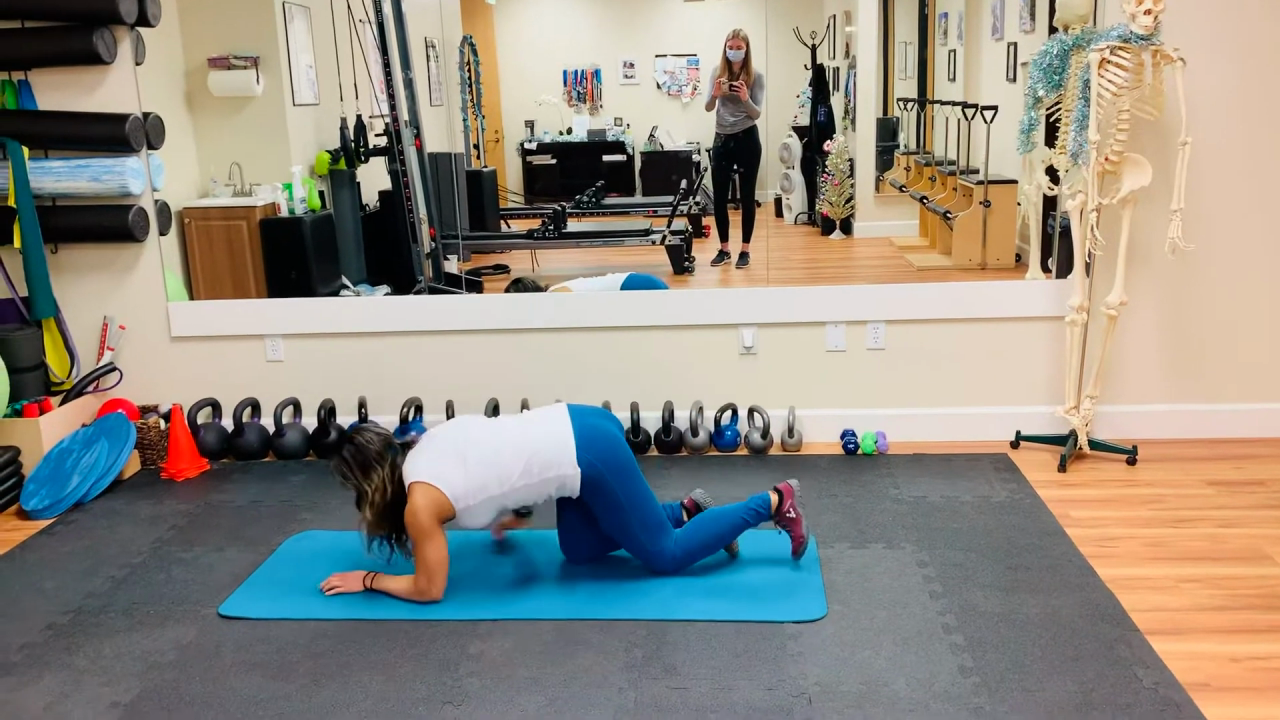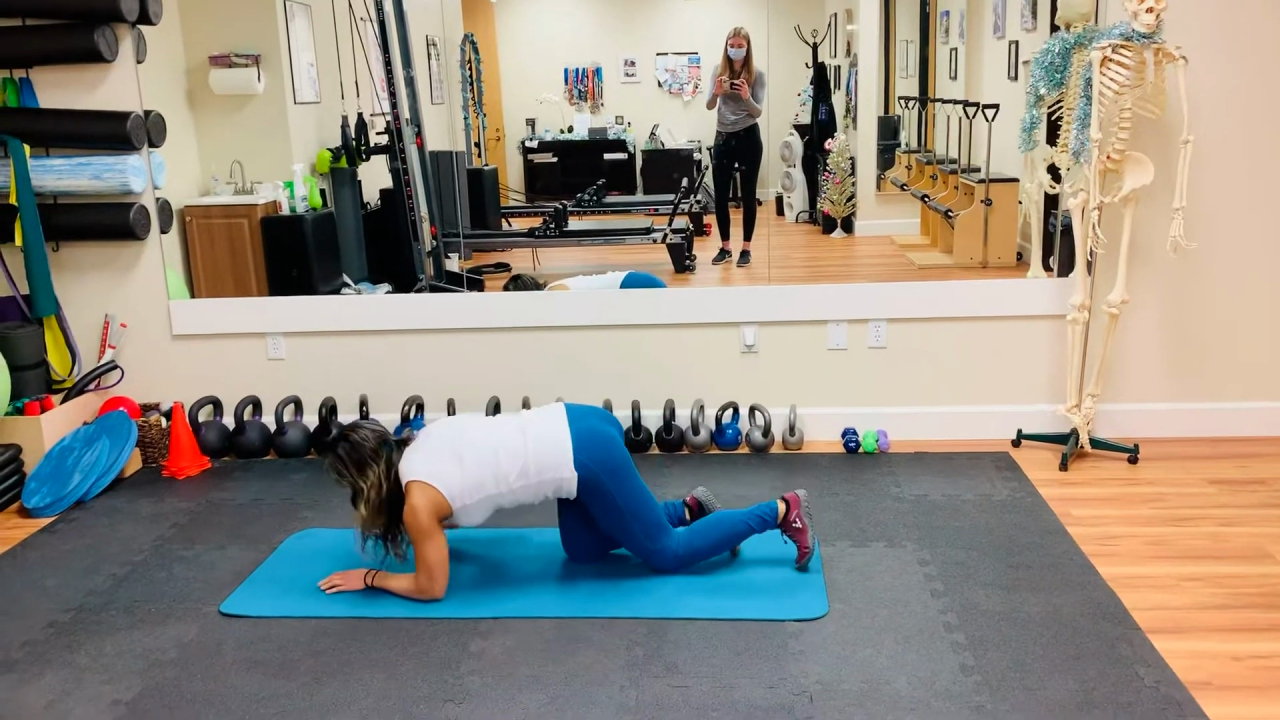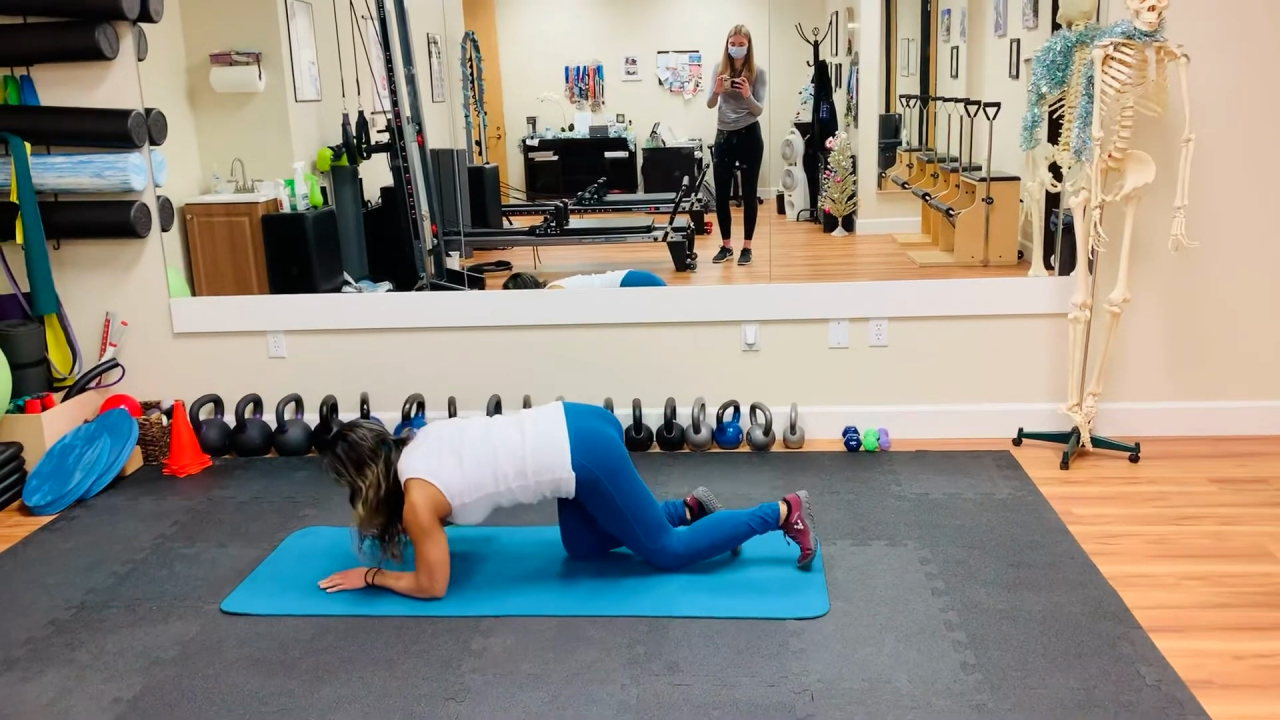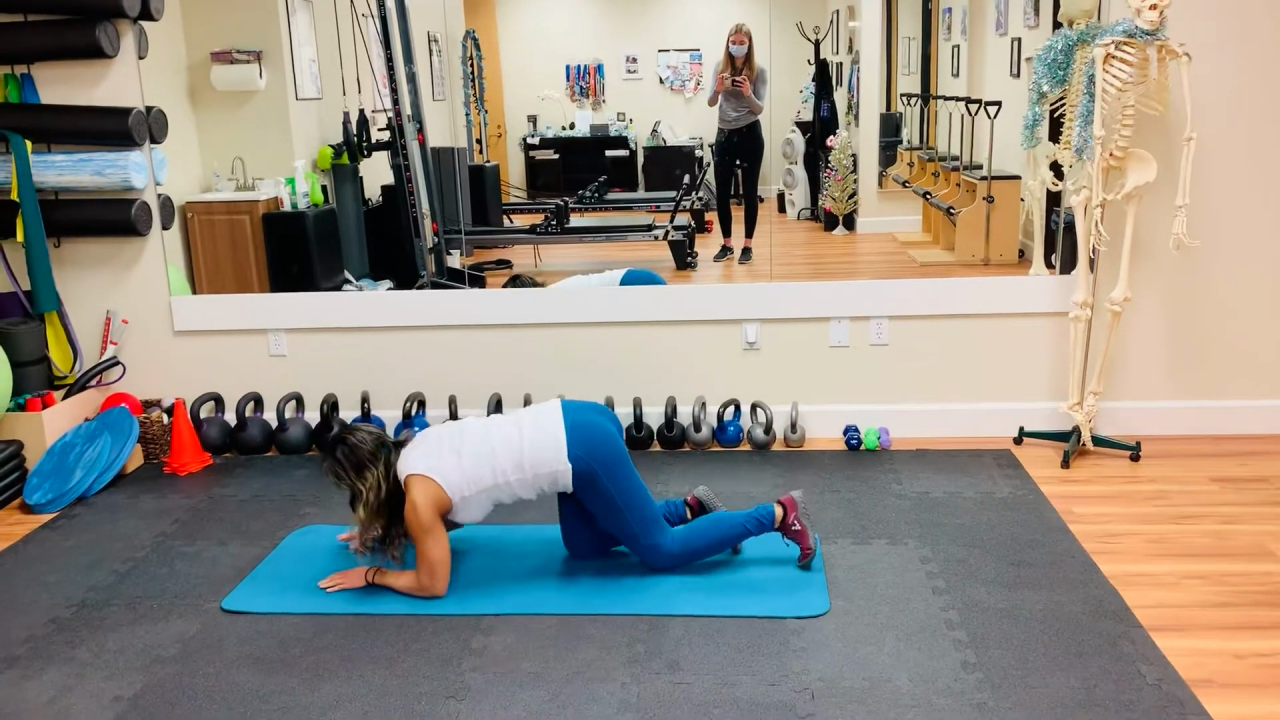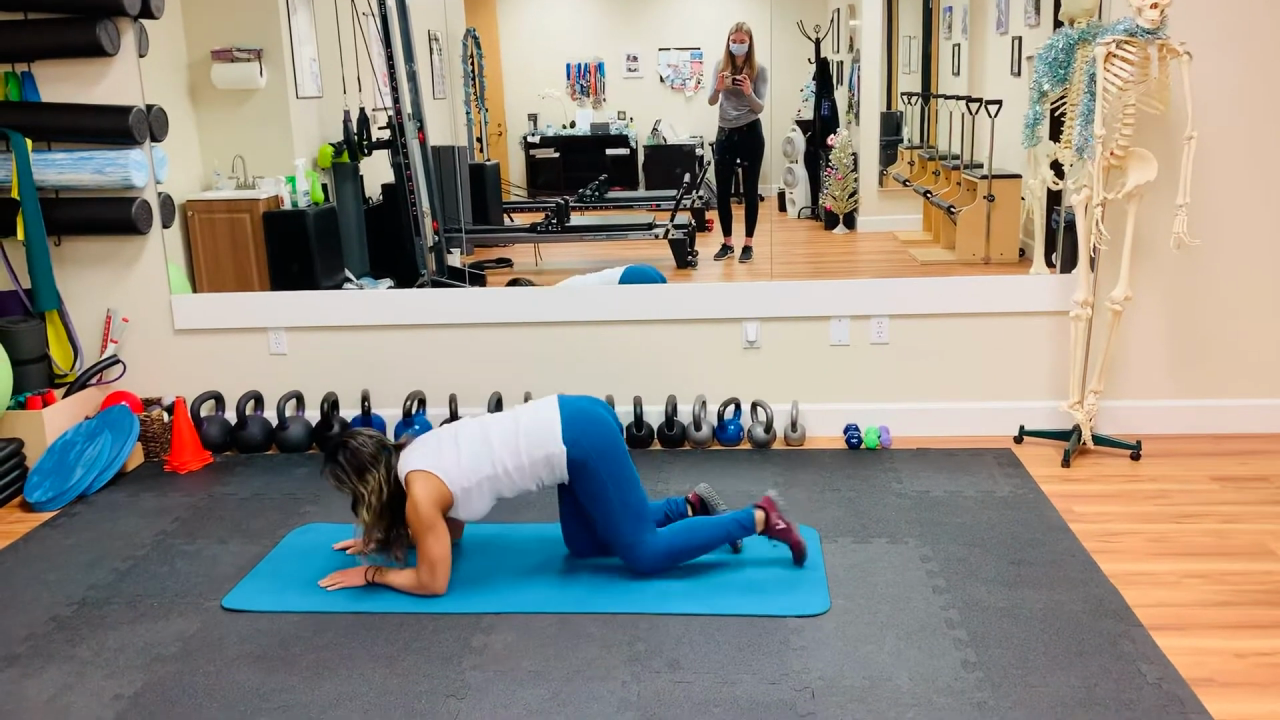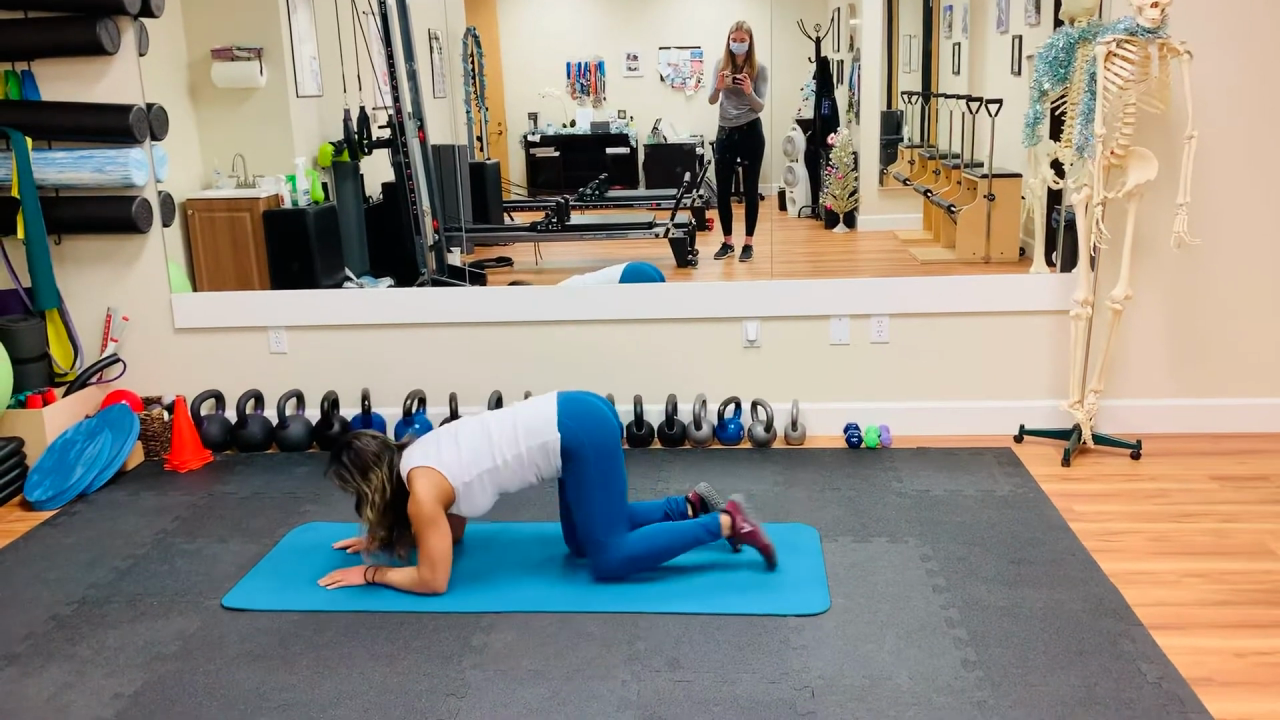
dt=0.1s
person 1, frame 1
left shoulder: (421, 501)
right shoulder: (430, 439)
left elbow: (430, 589)
left wrist: (367, 579)
right wrist: (519, 508)
left hip: (590, 453)
right hip: (578, 423)
left knee: (663, 554)
right knee: (580, 551)
left ankle: (775, 501)
right ankle: (687, 509)
person 1, frame 2
left shoulder: (419, 499)
right shoulder: (427, 435)
left elbow: (431, 587)
left wrist: (368, 577)
right wrist: (444, 523)
left hip: (587, 457)
right hip: (578, 422)
left knee: (664, 553)
right knee: (581, 549)
left ankle: (780, 511)
right ankle: (689, 508)
person 1, frame 3
left shoulder: (416, 498)
right shoulder: (420, 440)
left elbow: (432, 586)
left wrist: (368, 575)
right wrist: (385, 527)
left hip: (584, 455)
right hip: (574, 421)
left knee: (664, 549)
right knee: (582, 547)
left ankle: (783, 513)
right ankle: (690, 507)
person 1, frame 4
left shoulder: (417, 496)
right shoulder: (419, 442)
left elbow: (433, 585)
left wrist: (368, 575)
right wrist: (376, 533)
left hip: (582, 450)
right hip: (575, 418)
left knee: (660, 550)
right knee: (583, 546)
left ankle: (778, 514)
right ankle: (690, 507)
person 1, frame 5
left shoulder: (418, 494)
right shoulder: (416, 452)
left elbow: (433, 582)
right elbow: (448, 527)
left wrist: (370, 573)
right wrist: (379, 538)
left hip: (582, 439)
right hip: (577, 416)
left knee: (644, 552)
right knee: (583, 543)
left ankle: (757, 518)
right ankle: (692, 504)
person 1, frame 6
left shoulder: (421, 490)
right shoulder: (417, 454)
left elbow: (433, 581)
right elbow: (451, 530)
left wrist: (369, 573)
right wrist: (380, 536)
left hip: (580, 431)
right hip: (577, 412)
left knee: (610, 558)
right knee: (582, 542)
left ankle: (727, 523)
right ankle: (691, 504)
person 2, frame 1
left shoulder: (756, 76)
right shoulder: (717, 72)
left elbow: (757, 114)
right elbow: (708, 108)
left wrist: (745, 98)
right wrist: (715, 94)
left hip: (747, 139)
right hip: (722, 139)
left knee: (747, 197)
right knee: (719, 197)
left ankle: (745, 250)
right ankle: (724, 249)
person 2, frame 2
left shoulder: (756, 74)
right shoulder: (718, 70)
left elbow: (758, 112)
right elbow: (709, 106)
left wrist: (746, 97)
right wrist: (716, 93)
left hip: (748, 138)
right hip: (723, 137)
left knee: (748, 195)
right knee: (720, 195)
left ankle: (746, 248)
right ankle: (725, 247)
person 2, frame 3
left shoulder: (757, 72)
right shoulder: (719, 69)
left elbow: (759, 111)
right elbow: (710, 105)
left wrist: (747, 95)
right wrist: (716, 91)
left hip: (749, 136)
right hip: (724, 136)
left knee: (748, 193)
right knee: (721, 194)
left ankle: (747, 247)
right ankle: (726, 246)
person 2, frame 4
left shoulder: (758, 71)
right shoulder: (720, 67)
left elbow: (759, 109)
right elbow: (711, 103)
left wrist: (748, 94)
right wrist: (717, 89)
left hip: (749, 134)
right hip: (724, 134)
left knee: (749, 192)
right knee: (722, 192)
left ankle: (747, 246)
right ankle: (727, 244)
person 2, frame 5
left shoulder: (759, 69)
right shoulder: (720, 66)
left elbow: (760, 108)
right elbow: (711, 102)
left wrist: (748, 93)
right wrist: (718, 88)
left hip: (750, 133)
right hip: (725, 133)
left knee: (750, 191)
right knee: (722, 191)
left ankle: (748, 244)
right ankle: (727, 243)
person 2, frame 6
left shoulder: (759, 68)
right shoulder: (721, 64)
left elbow: (760, 107)
right elbow: (711, 101)
left wrist: (749, 92)
right wrist: (718, 87)
left hip: (750, 132)
right hip: (725, 132)
left knee: (750, 190)
right knee: (723, 190)
left ankle: (748, 243)
right ankle: (727, 242)
